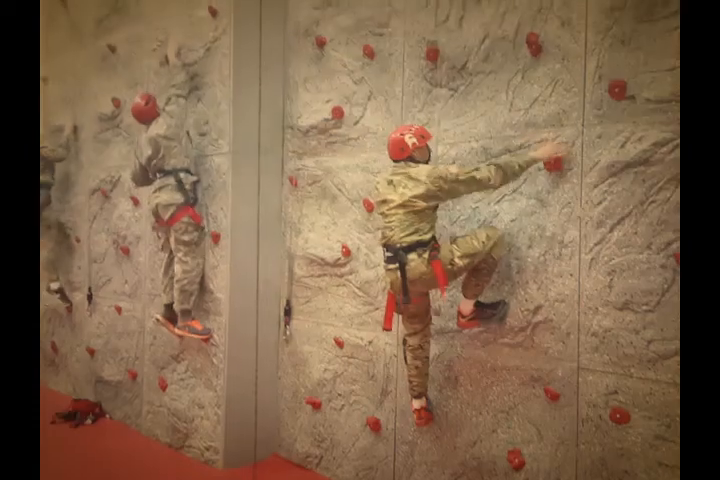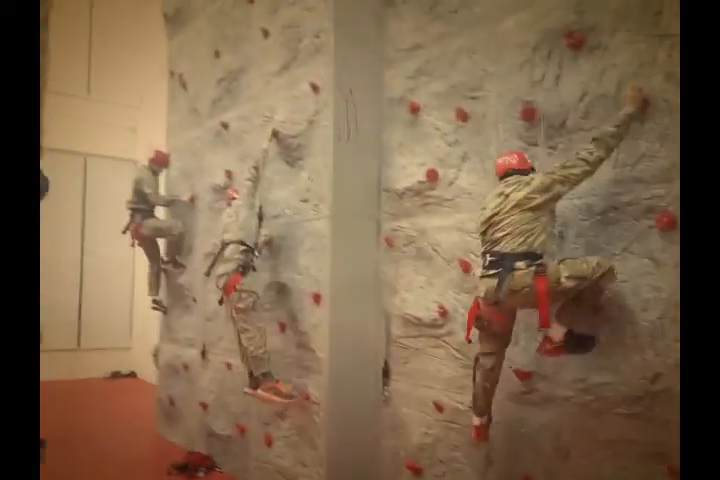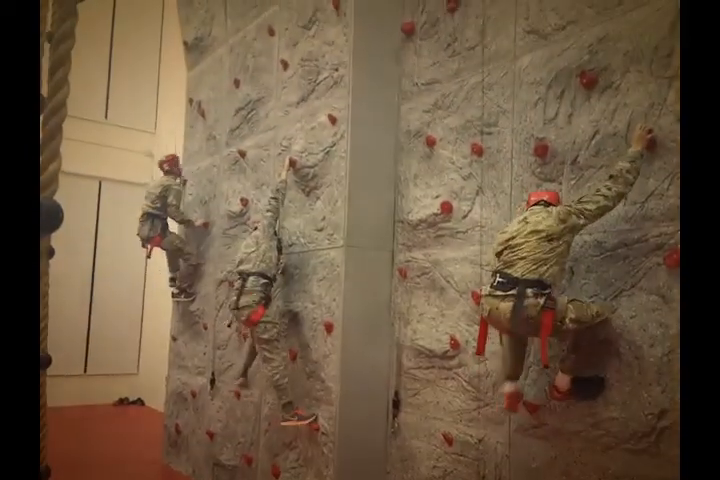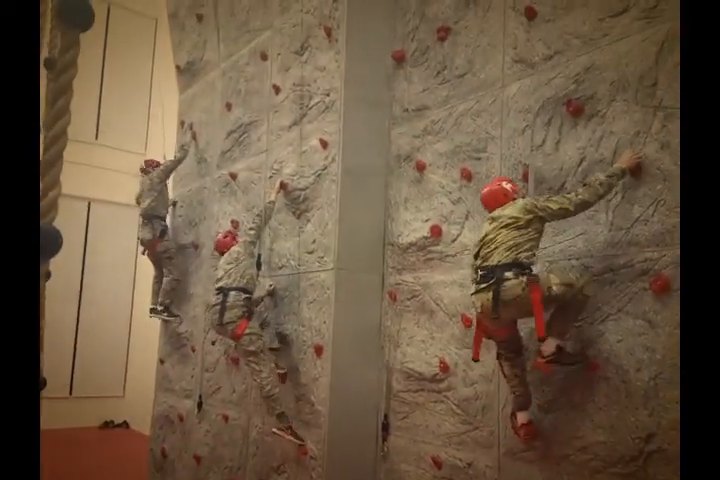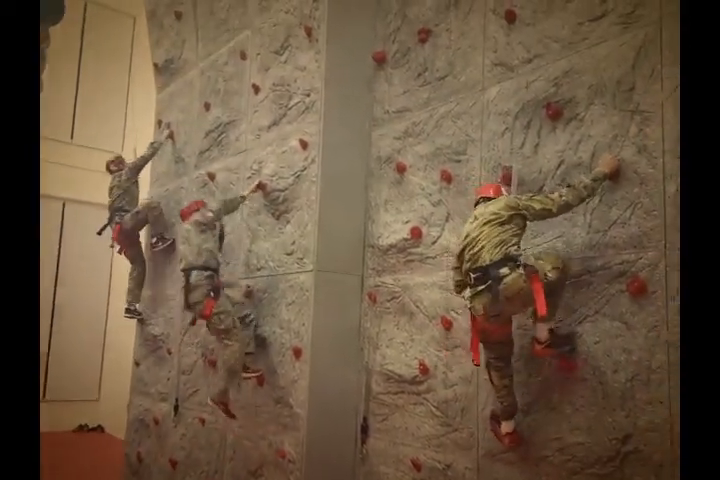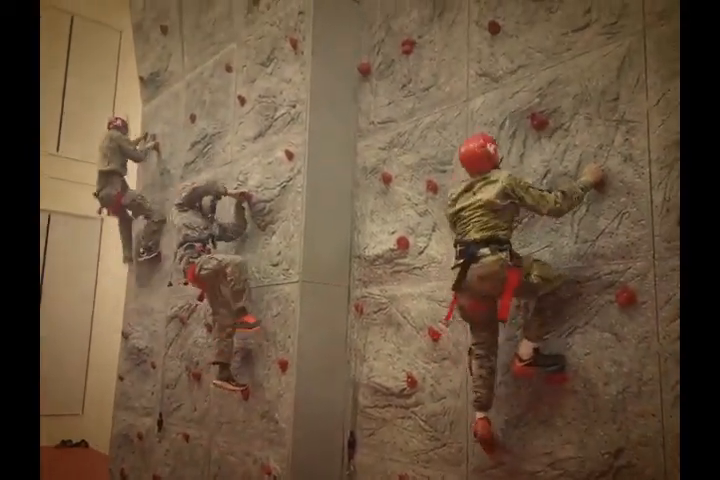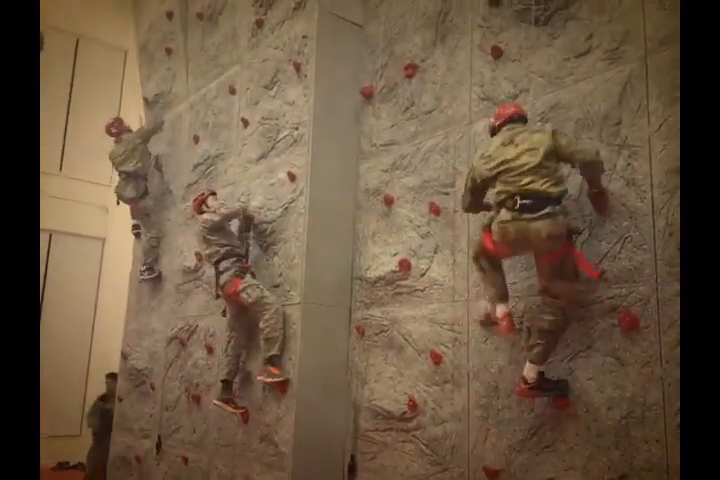
dt=0.7s
person 1, frame 1
left shoulder: (384, 184)
right shoulder: (430, 176)
right elbow: (488, 176)
right wrist: (534, 156)
left hip: (396, 272)
right hip: (425, 264)
left knee: (415, 335)
right knee: (493, 238)
left ankle: (419, 404)
right ankle: (469, 309)
person 1, frame 2
left shoulder: (492, 202)
right shoulder: (541, 185)
right elbow: (594, 154)
right wrist: (628, 112)
left hip: (492, 285)
right hip: (526, 279)
left knee: (490, 351)
right knee: (601, 270)
left ankle: (480, 420)
right ankle: (557, 334)
person 1, frame 3
left shoulder: (510, 229)
right shoulder: (562, 217)
right elbow: (612, 191)
right wrist: (636, 150)
left hip: (494, 306)
right hip: (529, 308)
left knee: (514, 329)
right knee: (597, 317)
left ankle: (511, 386)
right ankle: (563, 383)
person 1, frame 4
left shoulder: (488, 228)
right shoulder: (528, 207)
right elbow: (581, 198)
right wrist: (621, 168)
left hip: (486, 301)
right hip: (514, 289)
left knee: (509, 353)
right knee: (578, 284)
left ankle: (522, 420)
right ankle: (549, 349)
person 1, frame 5
left shoulder: (468, 231)
right shoulder: (508, 204)
left elbow: (458, 283)
right elbow: (563, 200)
right wrist: (601, 172)
left hip: (483, 302)
right hip: (512, 284)
left knee: (498, 360)
right knee: (556, 265)
left ankle: (507, 428)
right ankle: (543, 337)
person 1, frame 6
left shoulder: (456, 196)
right shoulder: (506, 182)
right elbow: (553, 206)
right wrist: (585, 182)
left hip: (466, 274)
right hip: (493, 264)
left knee: (482, 347)
right knee: (549, 282)
left ankle: (481, 420)
right ankle: (526, 356)
person 1, frame 7
left shoulder: (487, 155)
right shoulder: (546, 136)
left elbow: (468, 204)
right elbow: (588, 160)
right wrist: (596, 189)
left hip: (510, 225)
right hip: (550, 223)
left knee: (482, 251)
right knee: (555, 301)
left ankle: (501, 312)
right ankle: (531, 376)
person 2, frame 1
left shoulder: (146, 140)
right shoulder: (168, 122)
left elbow: (138, 177)
right elbow: (178, 92)
right wrist: (175, 59)
left hip: (160, 198)
right hip: (178, 197)
left knee: (174, 255)
right knee: (189, 256)
left ankle: (170, 310)
right ankle: (184, 318)
person 2, frame 2
left shoulder: (231, 212)
right shoulder: (242, 202)
right elbow: (252, 177)
left wrist: (259, 242)
left hip: (232, 269)
right hip: (234, 270)
left knee: (246, 329)
right knee: (252, 326)
left ankle: (254, 381)
right ankle: (267, 382)
person 2, frame 3
left shoulder: (248, 243)
right shoulder: (264, 231)
right elbow: (273, 205)
left wrist: (274, 269)
right wrist: (284, 175)
left hip: (240, 298)
right hip: (255, 298)
left knee: (261, 343)
right knee: (274, 356)
left ankle: (243, 374)
right ankle: (289, 411)
person 2, frame 4
left shoulder: (226, 262)
right shoulder: (242, 249)
right elbow: (257, 224)
left wrist: (263, 295)
right wrist: (273, 197)
left hip: (218, 314)
right hip: (234, 313)
right knee: (263, 366)
right ankle: (283, 422)
person 2, frame 5
left shoulder: (200, 235)
right shoulder: (192, 224)
right elbow: (220, 210)
right wrist: (246, 194)
left hip: (200, 288)
right hip: (203, 289)
left knee: (243, 321)
right knee: (233, 340)
left ankle: (239, 364)
right ankle: (222, 395)
person 2, frame 6
left shoulder: (211, 223)
right shoulder: (182, 207)
left elbow: (236, 232)
right elbow: (199, 187)
left wrist: (239, 205)
right wrist: (228, 192)
left hip: (205, 262)
right hip: (194, 259)
left knee: (225, 317)
right knee: (236, 262)
left ankle: (223, 373)
right ankle: (242, 312)
person 2, frame 7
left shoulder: (221, 230)
right shoulder: (207, 221)
left elbow: (242, 251)
right elbow: (227, 213)
left wrist: (244, 227)
right wrist: (242, 212)
left hip: (231, 279)
right hip: (234, 275)
left knee: (237, 336)
right knee: (271, 307)
left ankle: (225, 393)
right ankle: (271, 365)
person 3, frame 1
right shoulder: (42, 148)
right elbow: (60, 154)
right wrist: (67, 132)
left hip: (43, 195)
right hip: (42, 195)
right knee: (49, 244)
right ankle: (54, 285)
person 3, frame 2
left shoulder: (144, 172)
right shoulder: (146, 176)
right elbow: (156, 198)
right wrist: (180, 198)
left hip: (140, 222)
right hip: (142, 221)
left knee: (155, 260)
right knee: (176, 227)
left ankle: (155, 298)
right ankle: (170, 259)
person 3, frame 3
left shoulder: (159, 182)
right shoulder: (174, 186)
right elbow: (173, 212)
right wrist: (193, 223)
left hip: (145, 227)
right hip: (156, 228)
left knee: (172, 246)
right knee: (190, 256)
left ankle: (173, 276)
right ankle: (180, 290)
person 3, frame 4
left shoulder: (143, 187)
right shoulder: (155, 177)
right elbow: (177, 160)
left wrist: (167, 204)
right wrist: (188, 144)
left hip: (147, 231)
right hip: (157, 230)
left knee: (160, 270)
right knee: (173, 272)
left ankle: (155, 306)
right ankle: (162, 307)
person 3, frame 5
left shoulder: (118, 181)
right shoulder: (125, 175)
right elbow: (146, 156)
left wrist: (141, 209)
right wrist: (163, 138)
left hip: (122, 227)
right hip: (124, 224)
left knee: (138, 266)
right knee: (153, 205)
left ankle: (131, 306)
right ankle: (159, 238)
person 3, frame 6
left shoulder: (106, 140)
right shoulder: (117, 136)
right elbow: (137, 156)
left wrist: (136, 143)
right wrist: (148, 146)
left hip: (102, 190)
right hip: (115, 186)
left knee: (125, 220)
right knee: (156, 217)
left ankle: (127, 254)
right ankle: (146, 250)
person 3, frame 7
left shoulder: (114, 151)
right shoulder: (136, 137)
right elbow: (157, 124)
left wrist: (150, 160)
left hip: (122, 188)
right hip: (136, 187)
right knee: (151, 230)
left ankle: (136, 223)
right ankle: (147, 268)
